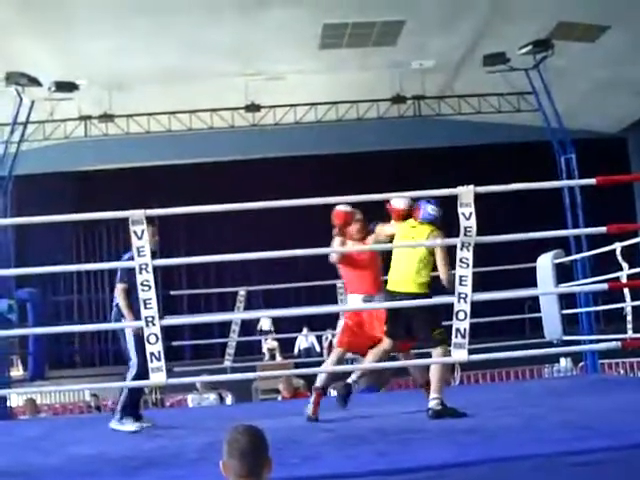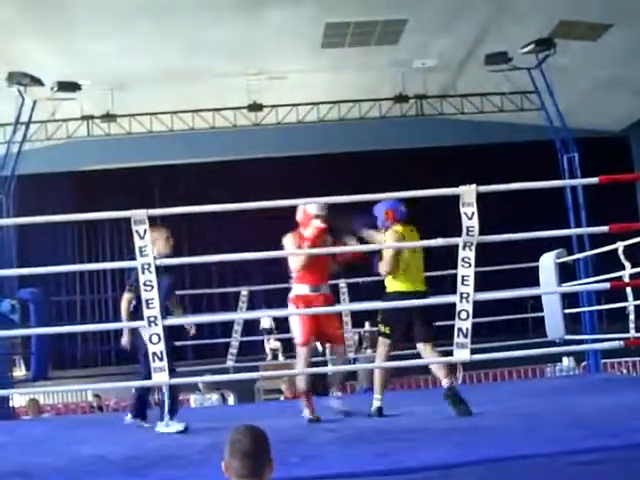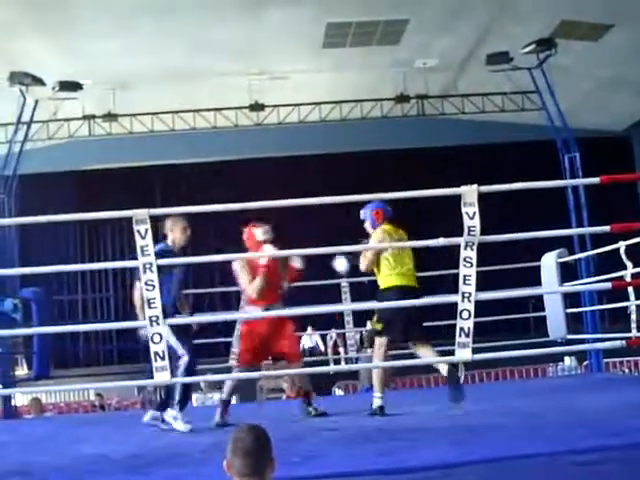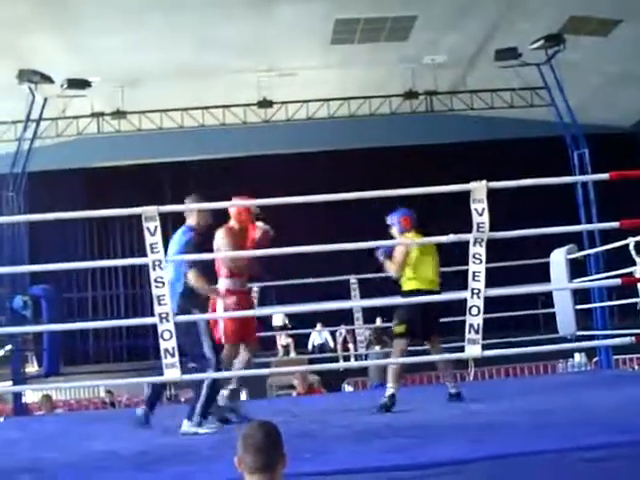
dt=0.3s
person 1, frame 1
right shoulder: (130, 260)
right elbow: (120, 291)
left wrist: (138, 320)
right wrist: (130, 318)
left hip: (139, 322)
right hip: (127, 321)
left knee: (143, 369)
right knee: (137, 367)
left ankle: (131, 416)
right ankle: (120, 418)
person 1, frame 2
left shoulder: (166, 269)
left elbow: (171, 301)
right elbow: (126, 300)
right wrist: (126, 332)
left knee: (149, 371)
left ankle: (136, 414)
right ankle: (167, 420)
person 1, frame 3
left shoulder: (178, 258)
right shoulder: (157, 255)
right elbow: (138, 289)
left wrist: (187, 317)
right wrist: (144, 320)
left hip: (169, 317)
left knee: (177, 361)
right knee: (185, 357)
left ankle: (158, 411)
right ankle: (174, 410)
person 1, frame 4
left shoulder: (179, 236)
right shoulder: (192, 238)
right elbow: (194, 278)
left hip: (174, 309)
right hip: (189, 310)
right knee: (209, 363)
left ankle: (148, 407)
right ankle: (194, 421)
person 2, frame 1
left shoulder: (401, 226)
right shoulder: (434, 235)
left elbow: (377, 234)
right elbow: (445, 274)
right wrist: (451, 287)
left hip: (393, 294)
right hip: (416, 296)
left knee: (387, 344)
right knee: (440, 349)
left ankle: (351, 383)
right ankle: (436, 404)
person 2, frame 2
left shoulder: (392, 234)
right shoulder: (411, 232)
left elbow: (386, 269)
left wrist: (381, 260)
right wrist: (366, 233)
left hip: (397, 296)
right hip: (417, 295)
left knee: (383, 349)
right knee: (426, 348)
left ankle: (377, 404)
right ankle: (448, 387)
person 2, frame 3
left shoulder: (380, 234)
right shoulder: (401, 234)
left elbow: (365, 266)
left wrist: (364, 252)
left hip: (392, 292)
right hip: (411, 291)
left knee: (380, 346)
right knee: (417, 343)
left ankle: (378, 402)
right ankle: (447, 369)
person 2, frame 4
left shoulder: (404, 242)
right shoulder: (428, 243)
left elbow: (395, 272)
left wrist: (384, 258)
left hip: (413, 295)
right hip: (431, 295)
left knee: (399, 346)
right knee: (433, 343)
left ankle: (390, 394)
right ankle: (453, 389)
person 3, frame 1
left shoulder: (372, 241)
right shoulder: (340, 246)
right elbow: (335, 259)
right wrist: (338, 232)
left hip: (380, 305)
right hip: (355, 307)
left knee: (404, 351)
right knee: (337, 355)
right ankle: (314, 403)
person 3, frame 2
left shoulder: (327, 239)
right shoulder: (291, 238)
left elbow: (330, 268)
right elbow: (297, 266)
left wrist: (345, 255)
right wrist: (310, 240)
left hip: (324, 296)
right hip: (301, 297)
left knee: (339, 348)
right knee: (304, 351)
left ankle: (335, 394)
right ankle: (306, 405)
person 3, frame 3
left shoulder: (275, 258)
right shoulder: (241, 263)
left elbow: (283, 286)
right elbow: (254, 292)
left wrist: (294, 270)
right wrist: (265, 267)
left hip: (277, 315)
right hip: (253, 320)
left knee: (296, 360)
right knee: (241, 367)
left ankle: (307, 404)
right ankle: (222, 412)
person 3, frame 4
left shoulder: (243, 235)
right shoulder: (224, 234)
right elbow: (238, 266)
left wrist: (259, 243)
right wrist: (253, 242)
left hip: (242, 293)
right hip: (228, 294)
left knee: (249, 346)
right knee: (231, 347)
left ankle: (230, 392)
right ankle: (229, 392)
